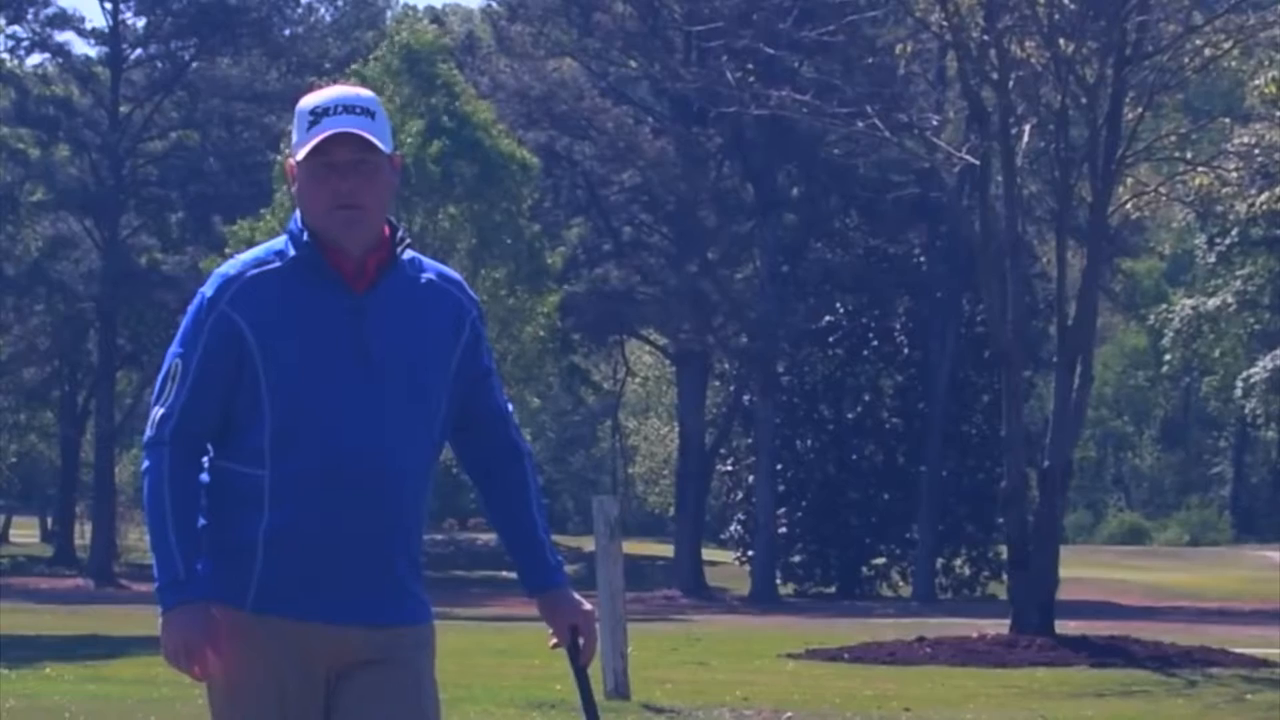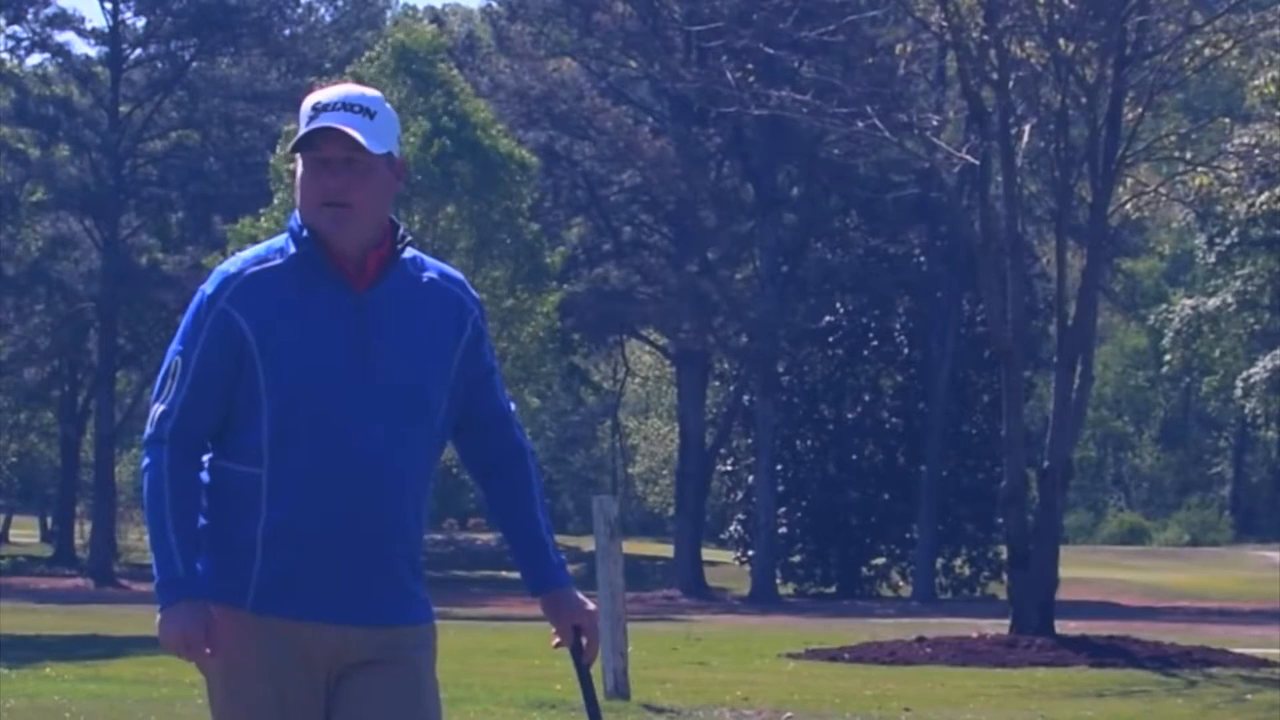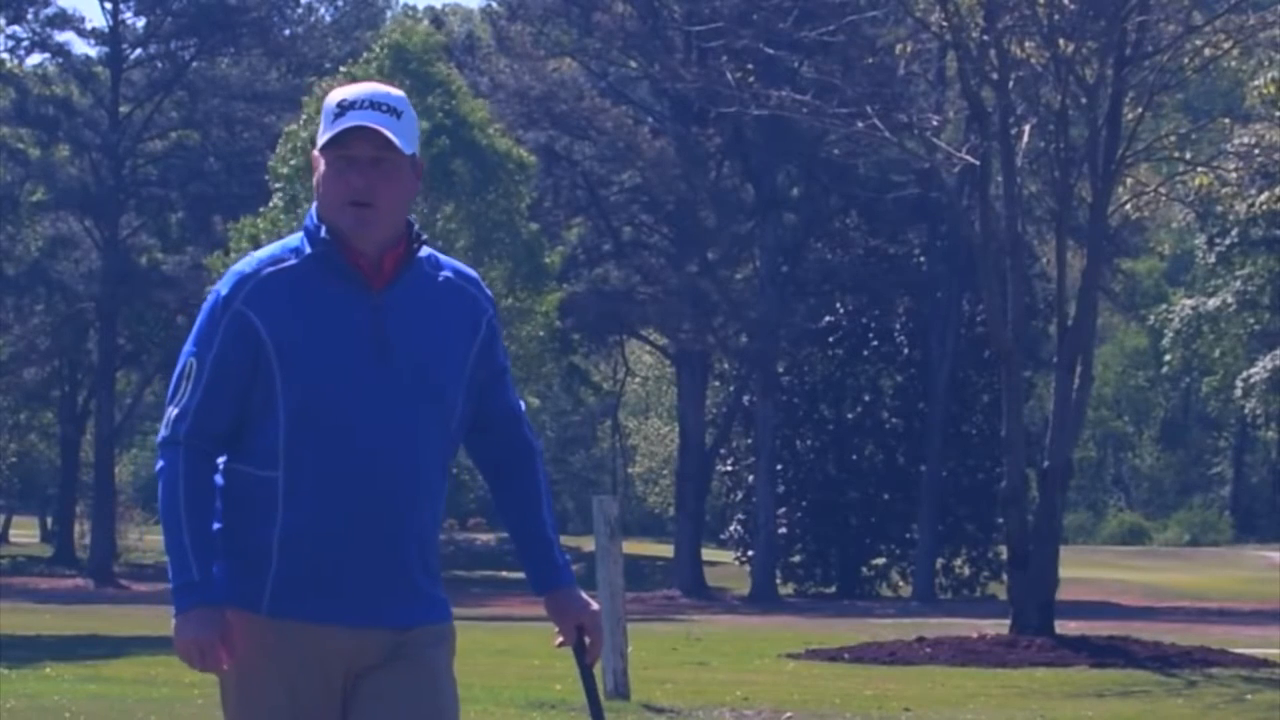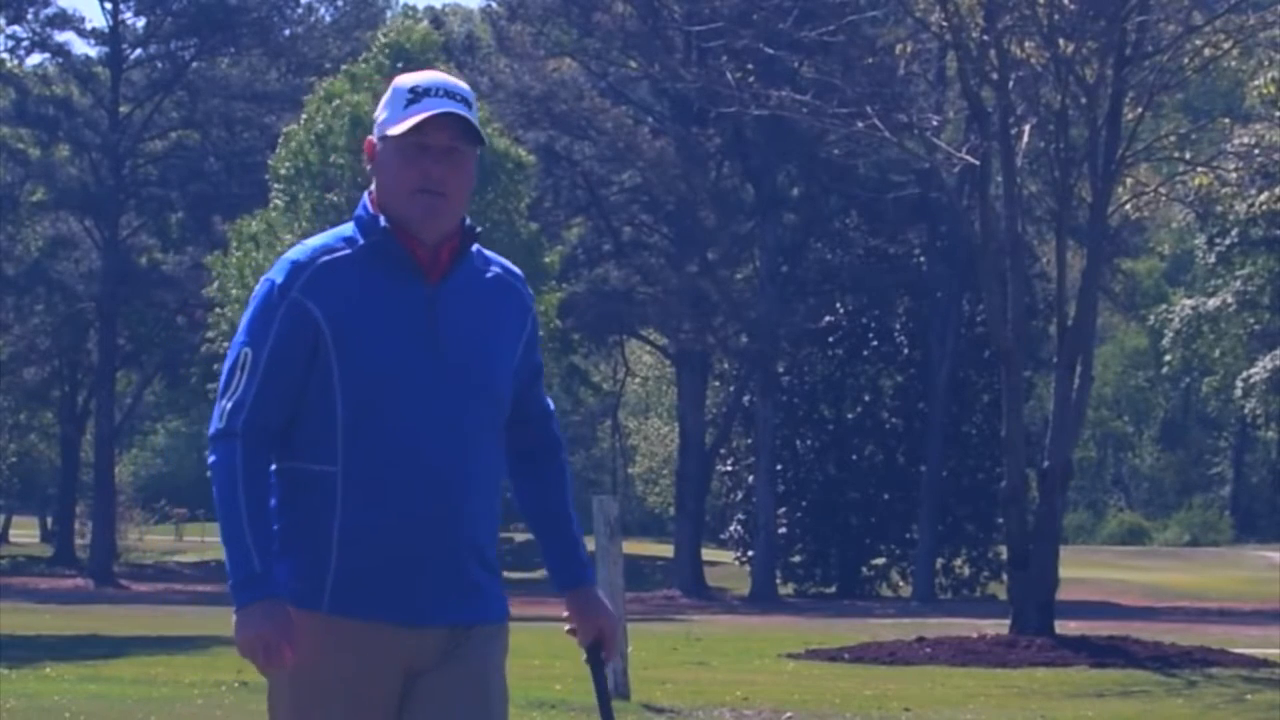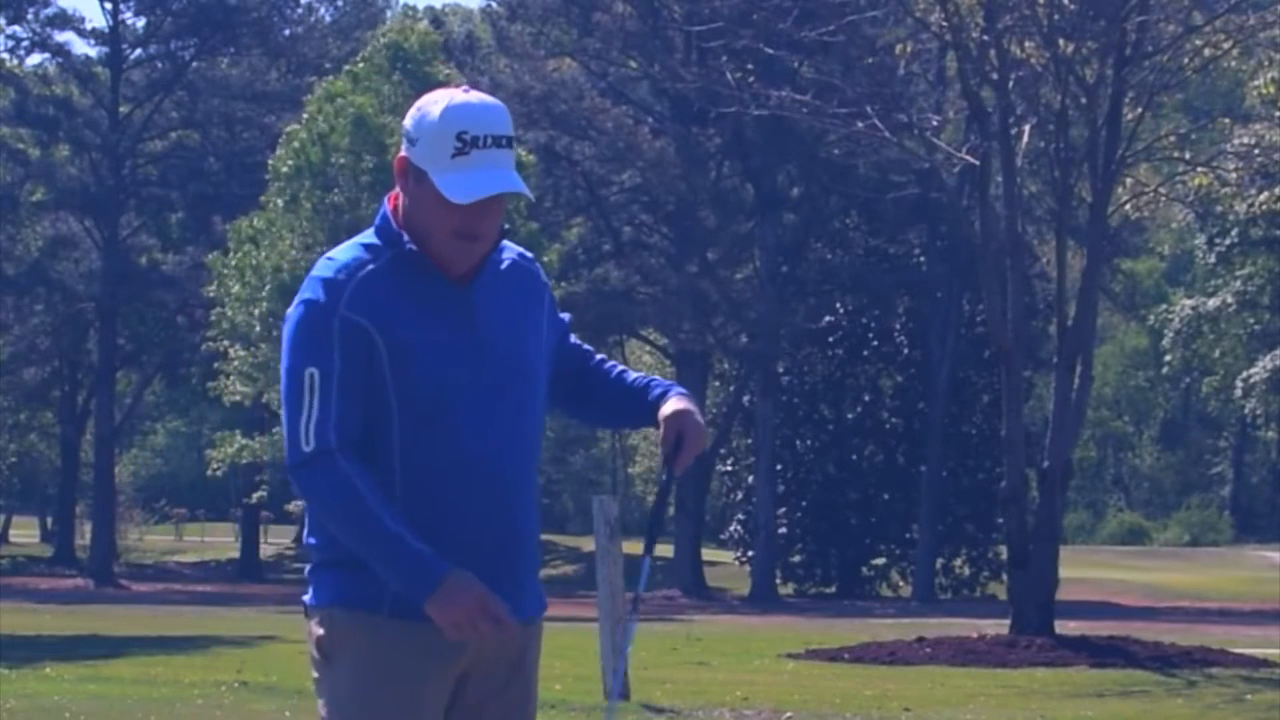
dt=0.7s
person 1, frame 1
left shoulder: (446, 303)
right shoulder: (240, 295)
left elbow: (498, 452)
right elbow: (172, 446)
left wrist: (547, 583)
right wrist: (181, 595)
left hip: (393, 625)
right hip: (258, 616)
person 1, frame 2
left shoulder: (448, 303)
right shoulder: (241, 292)
left elbow: (501, 451)
right elbow: (172, 443)
left wrist: (551, 582)
right wrist: (179, 589)
left hip: (393, 624)
right hip: (257, 616)
person 1, frame 3
left shoulder: (464, 301)
right shoulder: (256, 291)
left elbow: (509, 449)
right elbow: (186, 445)
left wrist: (554, 581)
right wrist: (195, 595)
left hip: (410, 626)
right hip: (273, 618)
person 1, frame 4
left shoulder: (506, 294)
right shoulder: (309, 281)
left elbow: (534, 447)
right elbow: (239, 440)
left wrist: (575, 579)
right wrist: (254, 589)
left hip: (468, 623)
right hip: (330, 614)
person 1, frame 5
left shoulder: (522, 278)
right shoulder: (341, 296)
left elbow: (571, 370)
right elbow: (321, 464)
left wrist: (660, 397)
right wrist: (430, 578)
left hip: (504, 611)
right hip: (378, 614)
